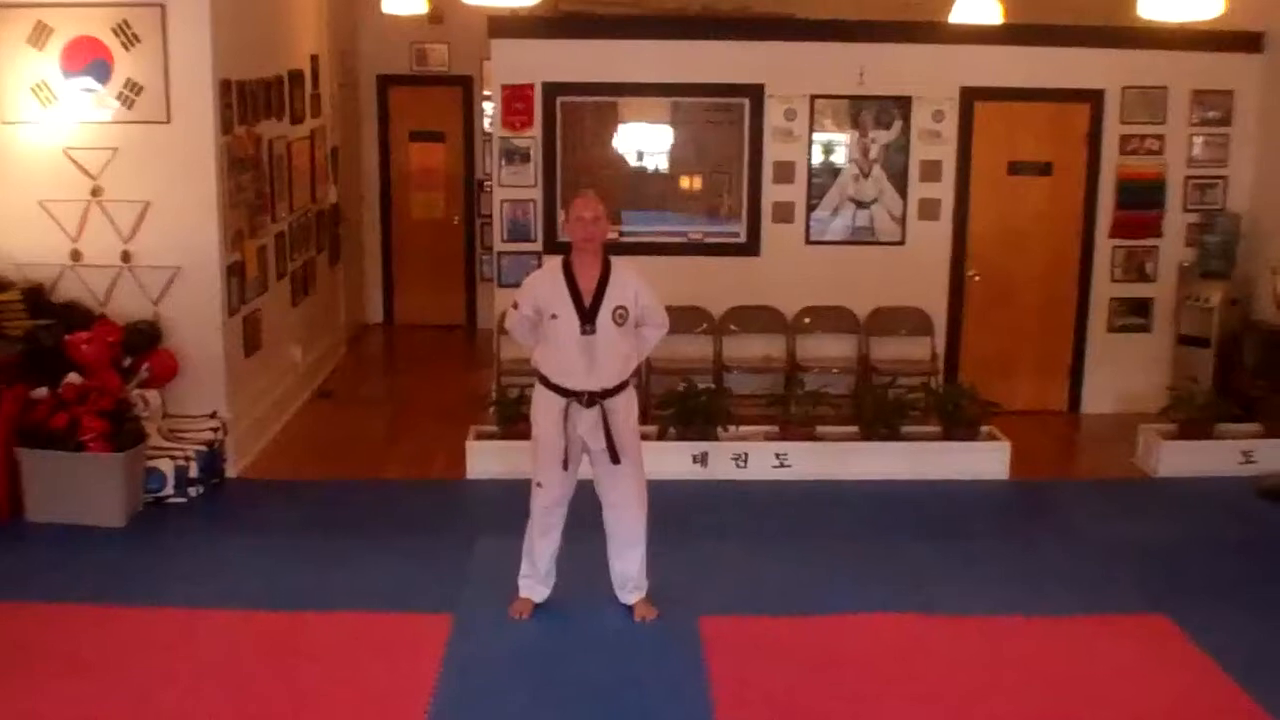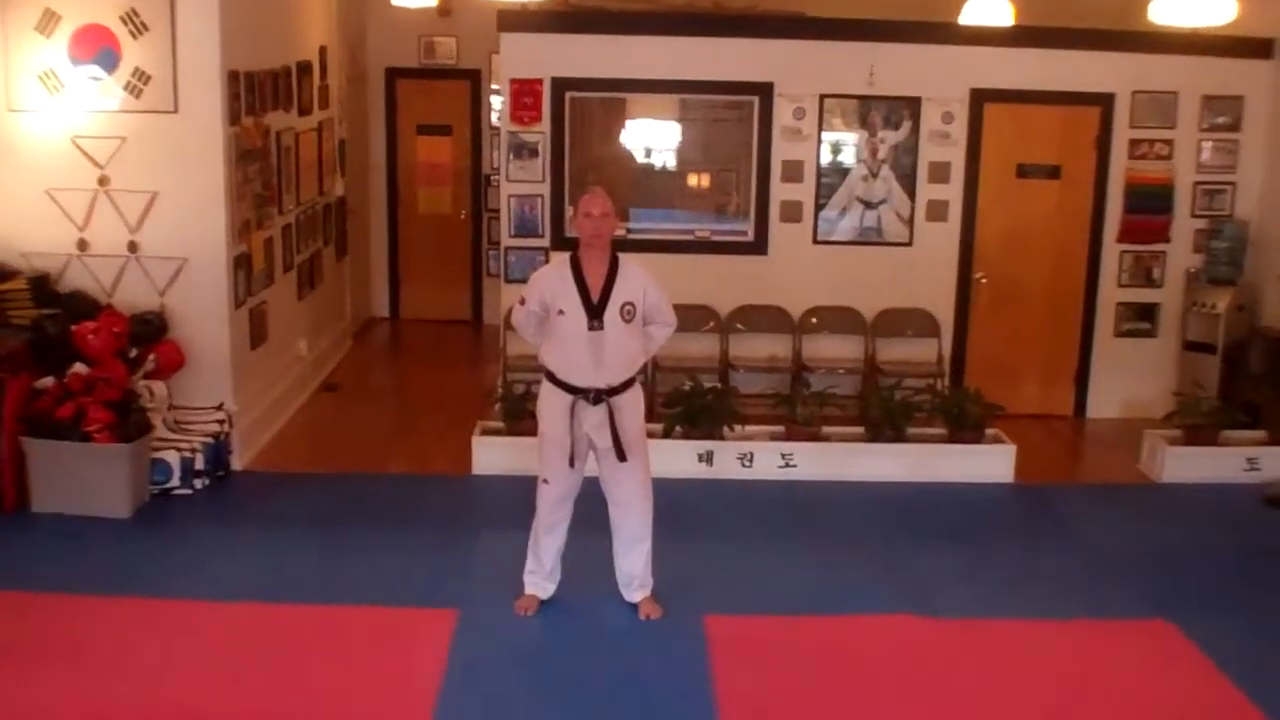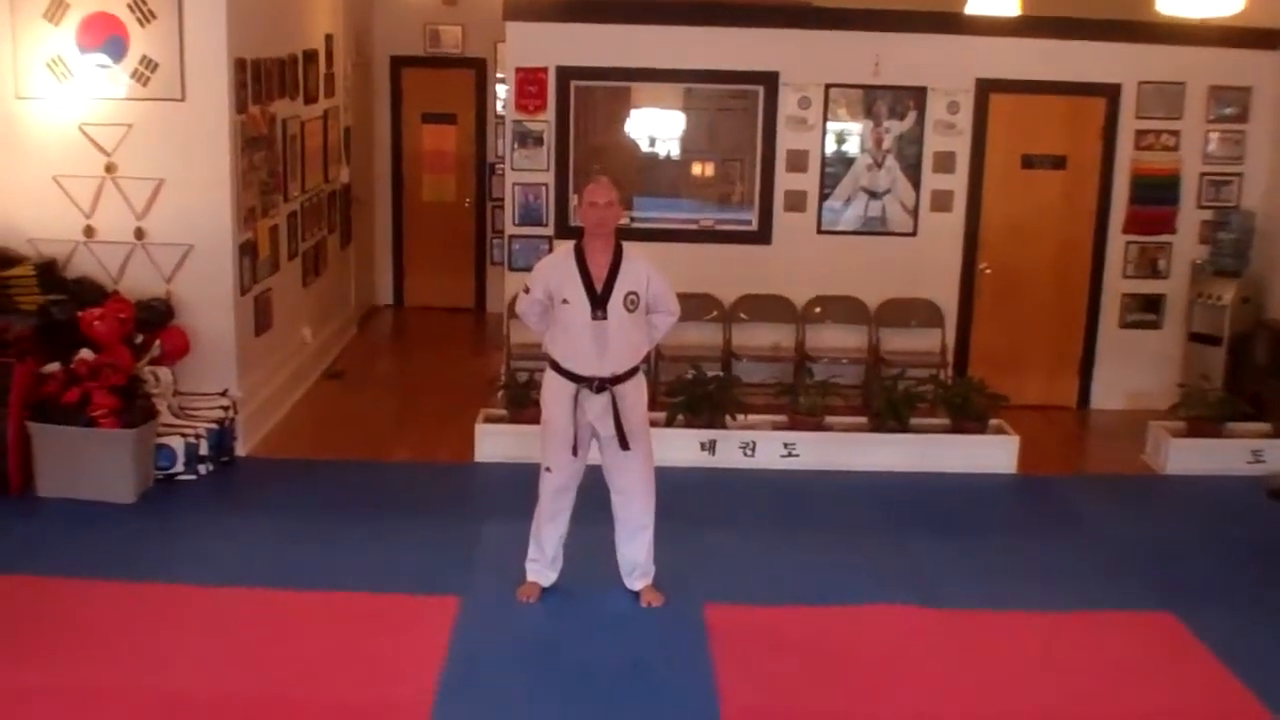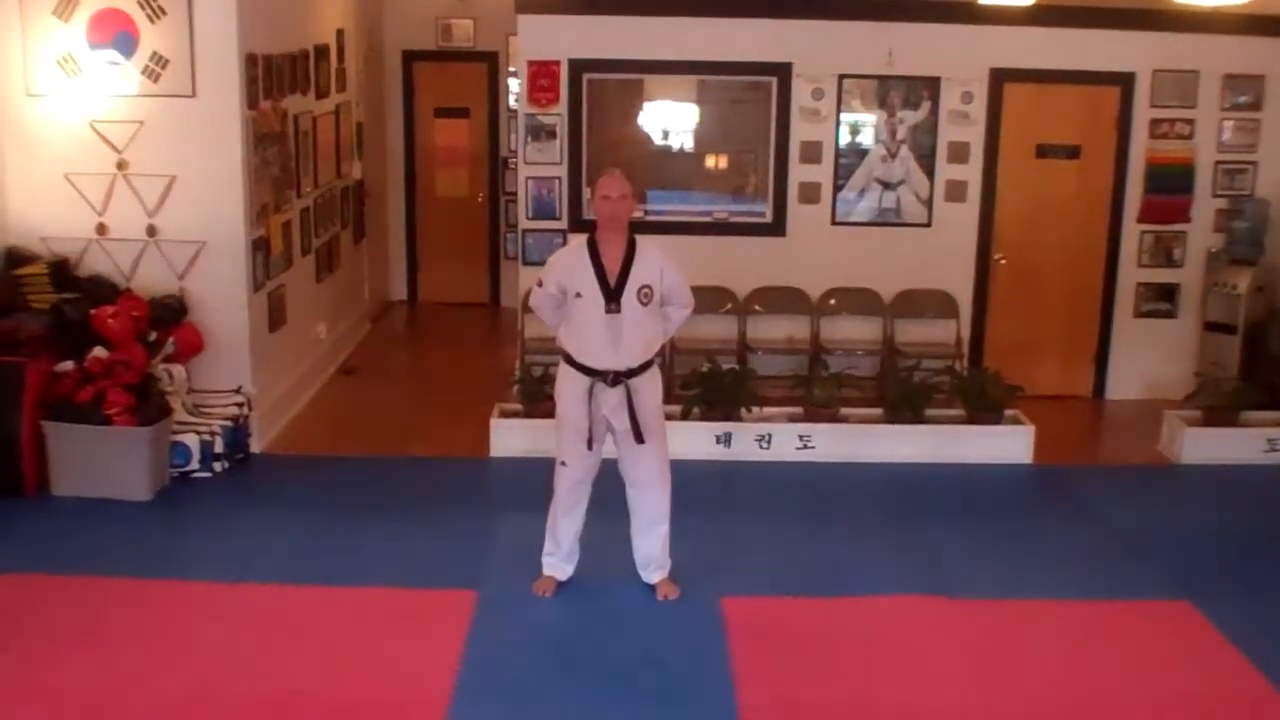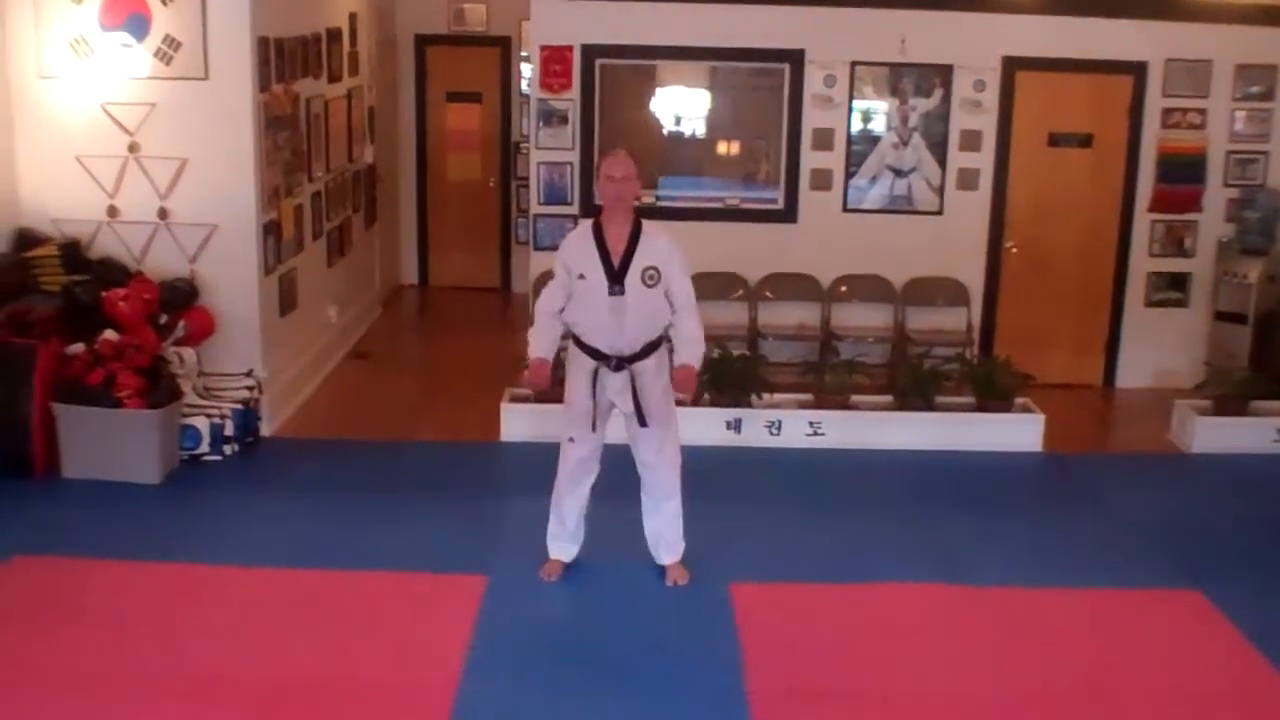
dt=1s
person 1, frame 1
left shoulder: (629, 283)
right shoulder: (541, 283)
left elbow: (656, 324)
right elbow: (517, 325)
left wrist: (627, 358)
right wrist: (551, 355)
left hip: (613, 406)
right hip: (557, 405)
left knee: (627, 501)
right knee: (547, 499)
left ankle: (634, 591)
right ankle: (532, 588)
person 1, frame 2
left shoulder: (637, 280)
right shoulder: (549, 279)
left elbow: (664, 323)
right elbow: (523, 321)
left wrist: (634, 356)
right wrist: (558, 352)
left hip: (620, 403)
right hip: (563, 401)
left knee: (633, 498)
right knee: (553, 496)
left ankle: (639, 589)
right ankle: (538, 585)
person 1, frame 3
left shoulder: (640, 270)
right shoulder: (553, 268)
left elbow: (668, 312)
right elbow: (528, 310)
left wrist: (637, 345)
right wrist: (561, 341)
left hip: (623, 392)
right hip: (567, 390)
left knee: (635, 487)
right knee: (556, 483)
left ankle: (640, 577)
right ankle: (539, 573)
person 1, frame 4
left shoulder: (654, 262)
right shoulder: (566, 261)
left elbow: (681, 304)
right elbow: (542, 303)
left wrist: (650, 339)
right wrist: (576, 335)
left hip: (637, 385)
right hip: (580, 384)
left knee: (651, 480)
right knee: (571, 477)
left ankle: (656, 570)
right ankle: (556, 566)
person 1, frame 5
left shoulder: (661, 245)
right shoulder: (575, 244)
left elbow: (685, 308)
right elbow: (551, 306)
left wrist: (687, 361)
right wrist: (540, 356)
left hip: (646, 368)
right hip: (588, 366)
left knee: (660, 462)
right knee: (576, 459)
left ankle: (669, 555)
right ankle: (561, 550)
